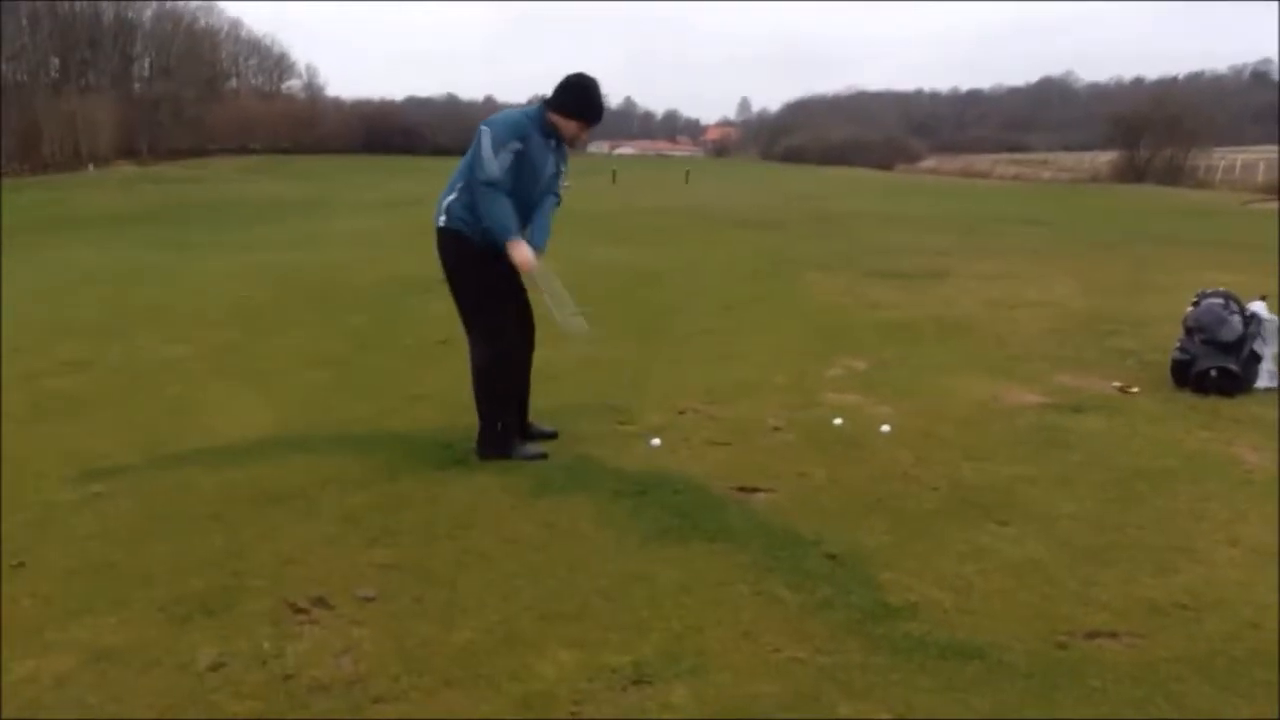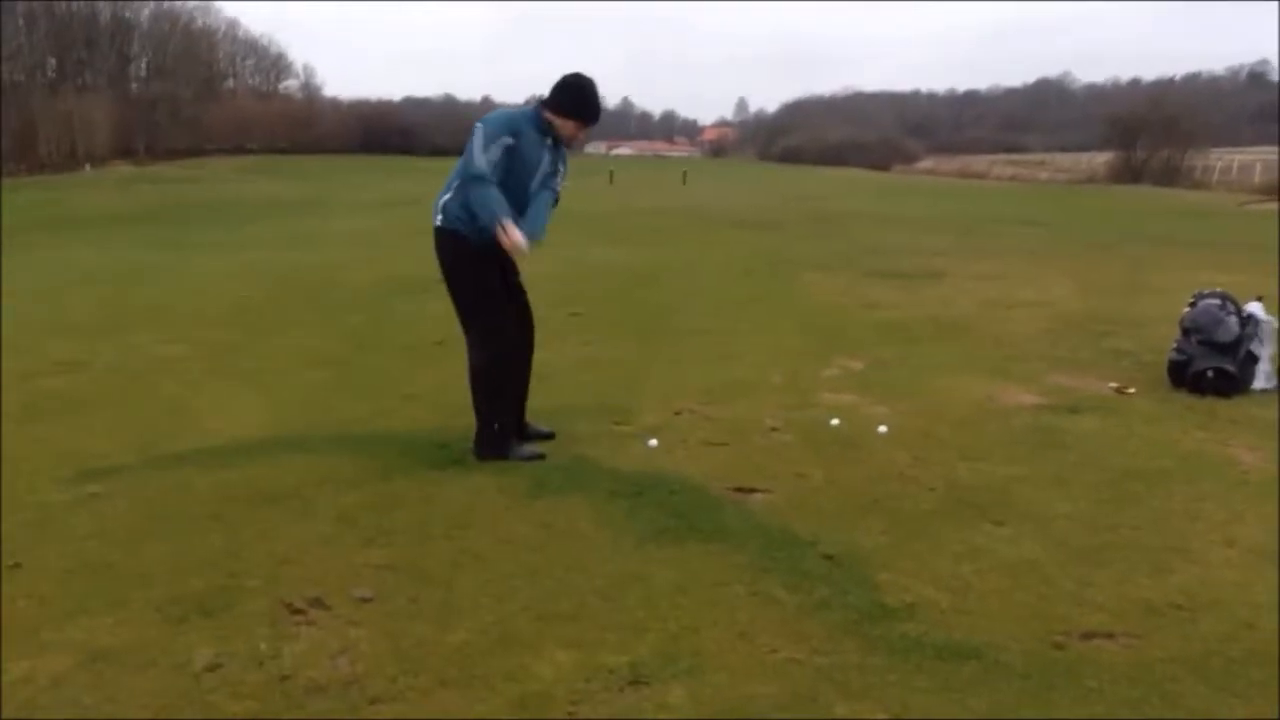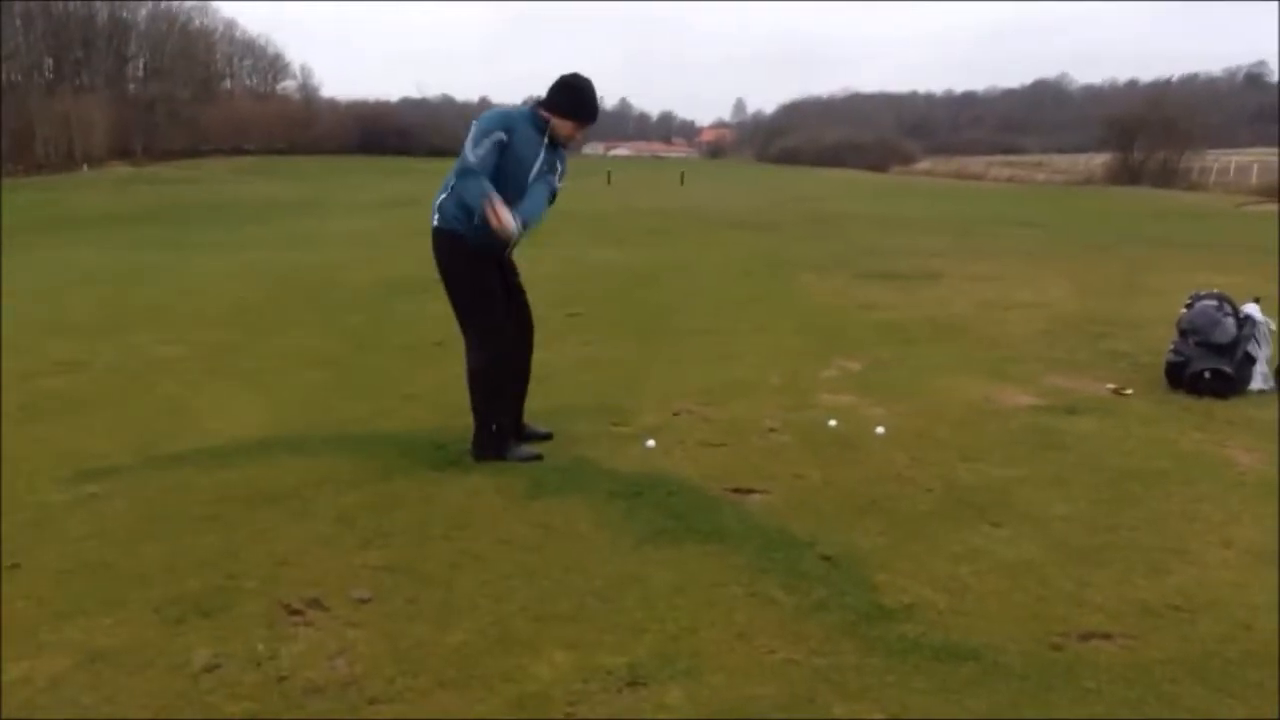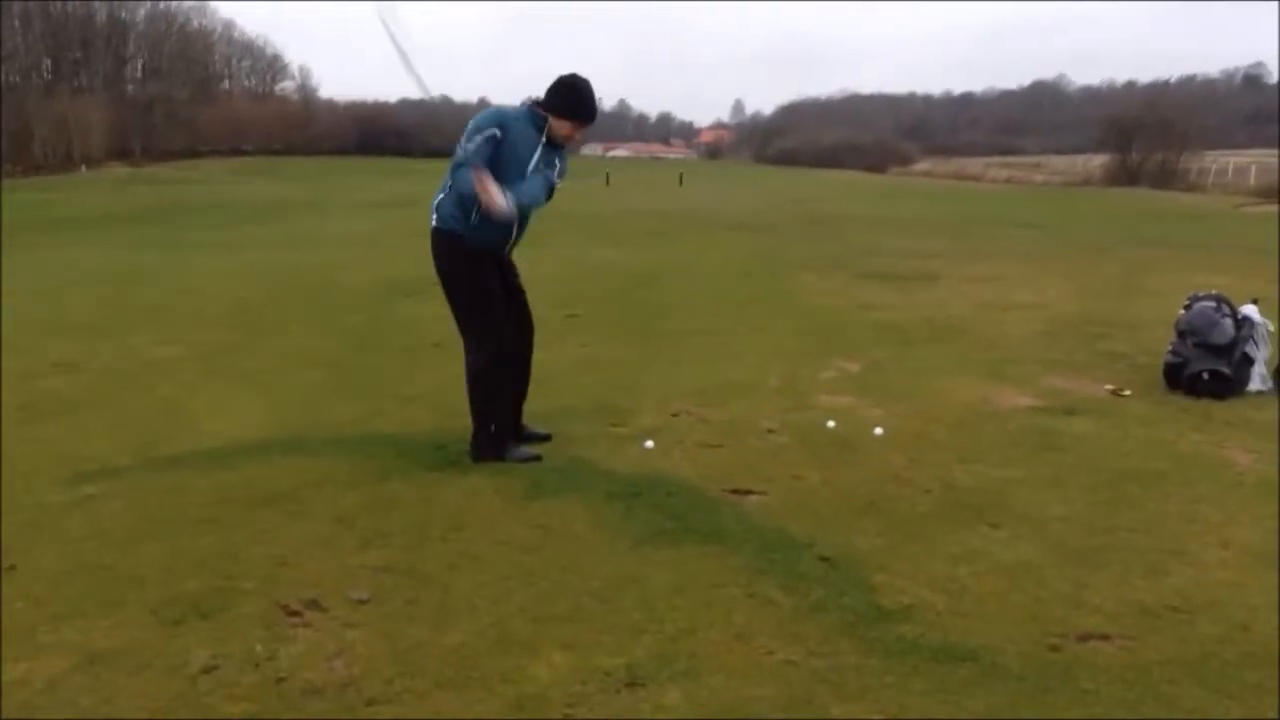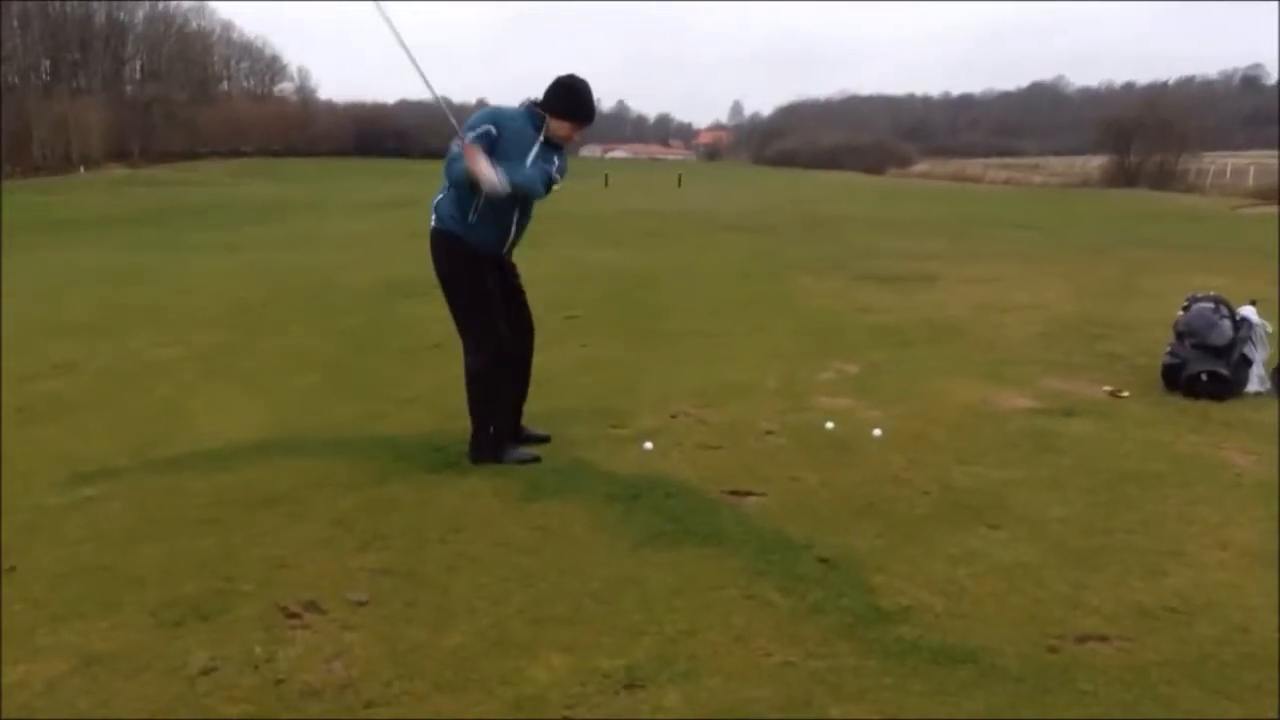
dt=0.3s
person 1, frame 1
left shoulder: (557, 150)
right shoulder: (508, 127)
left elbow: (546, 201)
right elbow: (489, 188)
left wrist: (533, 247)
right wrist: (514, 241)
left hip: (498, 244)
right hip: (464, 236)
left knee: (520, 330)
right knee: (493, 336)
left ankle: (515, 422)
right ankle: (496, 438)
person 1, frame 2
left shoulder: (556, 153)
right shoulder: (502, 125)
left elbow: (544, 198)
right elbow: (478, 181)
left wrist: (524, 234)
right wrist: (504, 224)
left hip: (495, 243)
right hip: (461, 236)
left knee: (519, 330)
right knee: (491, 336)
left ankle: (512, 421)
right ankle: (493, 438)
person 1, frame 3
left shoulder: (555, 155)
right shoulder: (500, 124)
left elbow: (541, 195)
right elbow: (469, 176)
left wrist: (514, 220)
right wrist: (491, 208)
left hip: (494, 246)
right hip: (458, 237)
left knee: (518, 331)
right knee: (489, 337)
left ankle: (509, 422)
right ankle: (490, 439)
person 1, frame 4
left shoulder: (555, 154)
right shoulder: (497, 122)
left elbow: (537, 189)
right elbow: (462, 170)
left wrist: (505, 199)
right wrist: (481, 190)
left hip: (495, 247)
right hip: (457, 237)
left knee: (519, 332)
right knee: (488, 338)
left ankle: (509, 423)
right ankle: (489, 440)
person 1, frame 5
left shoulder: (555, 156)
right shoulder: (495, 123)
left elbow: (532, 182)
right elbow: (456, 168)
left wrist: (493, 173)
right wrist: (472, 166)
left hip: (495, 250)
right hip: (457, 240)
left knee: (519, 334)
right knee: (487, 340)
left ankle: (508, 425)
right ankle: (488, 441)
